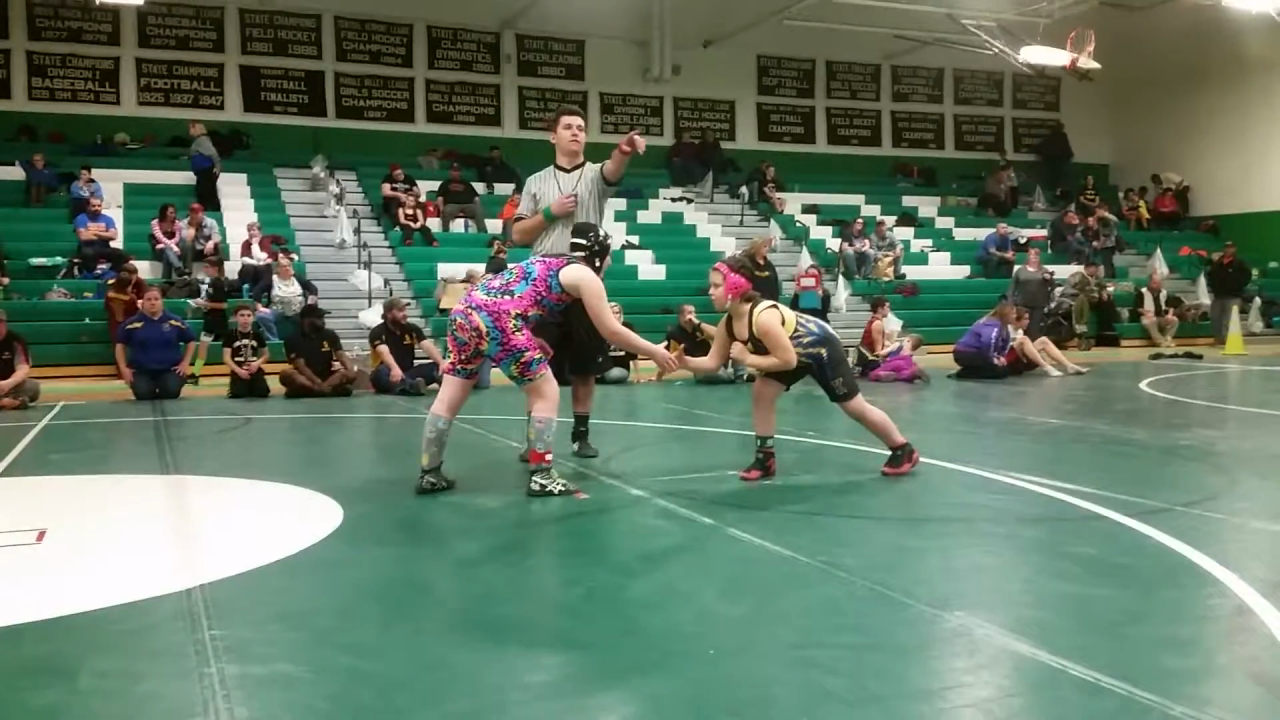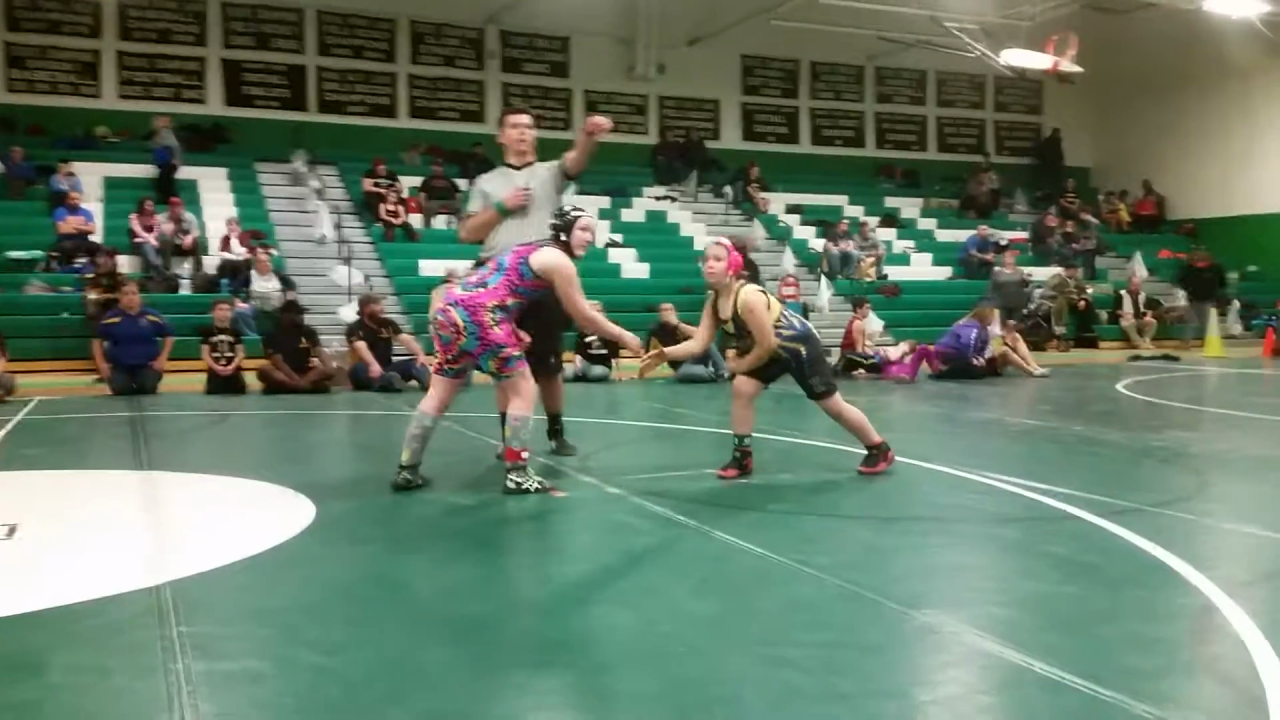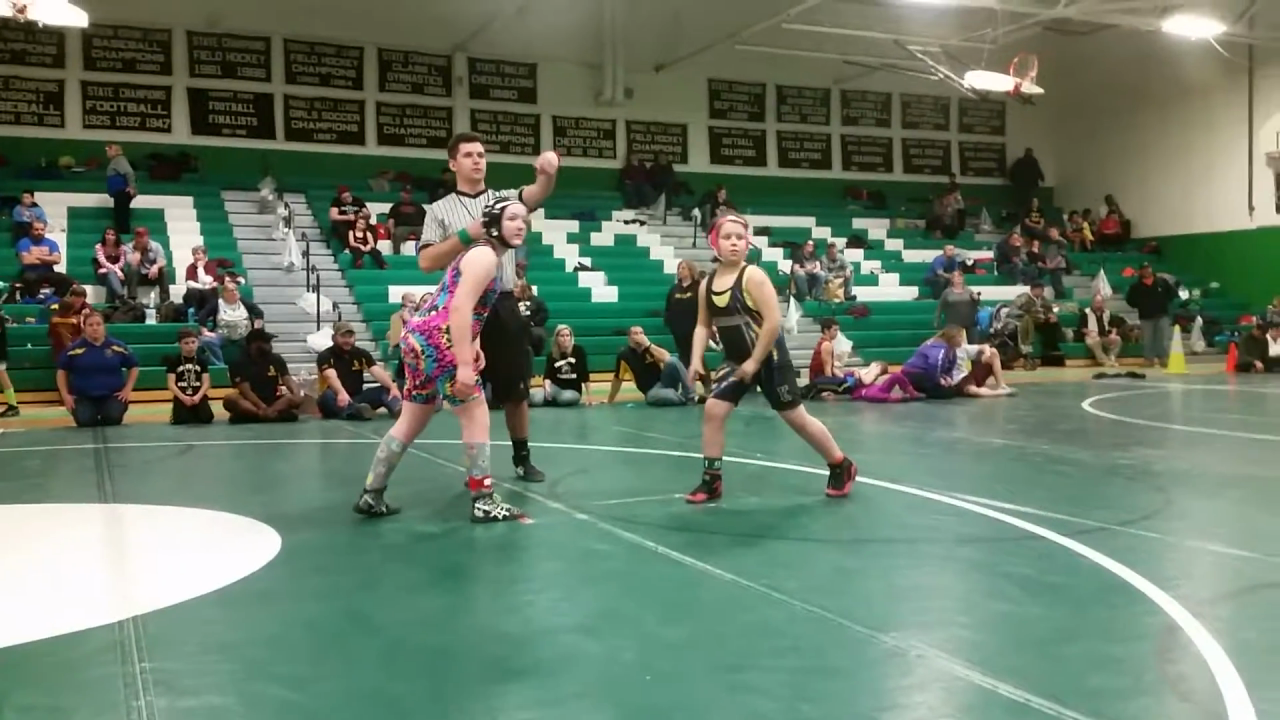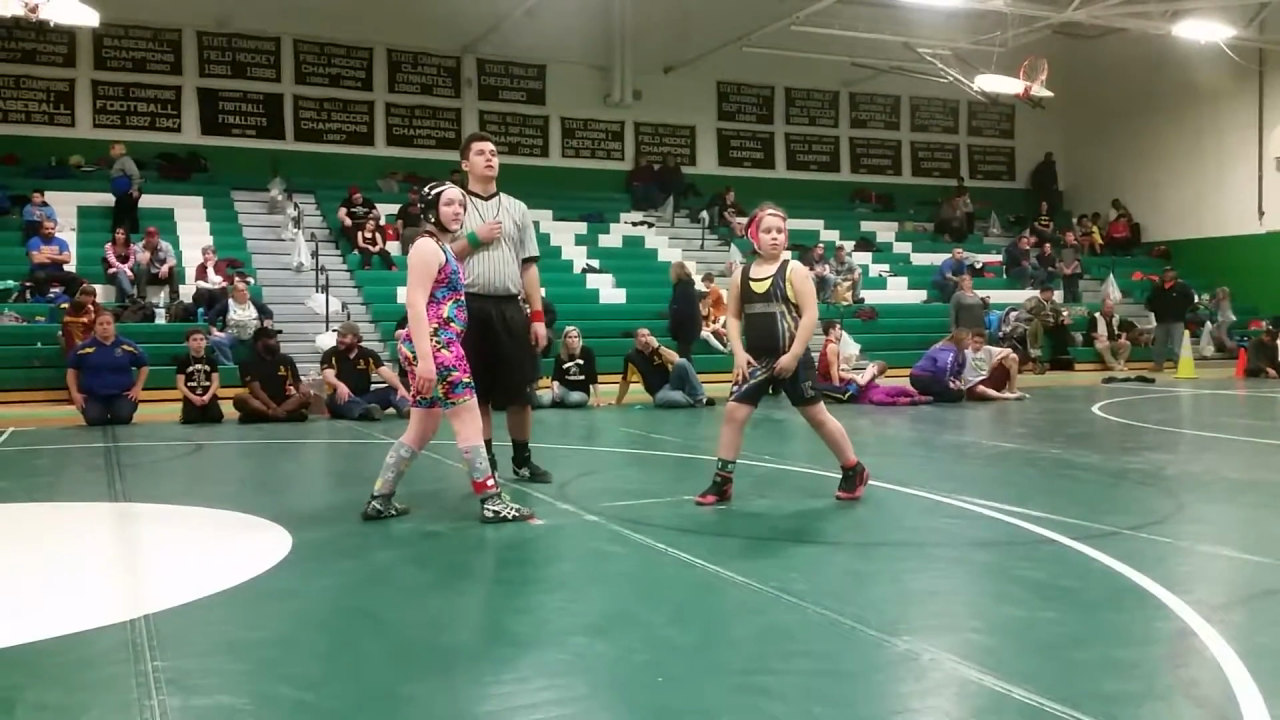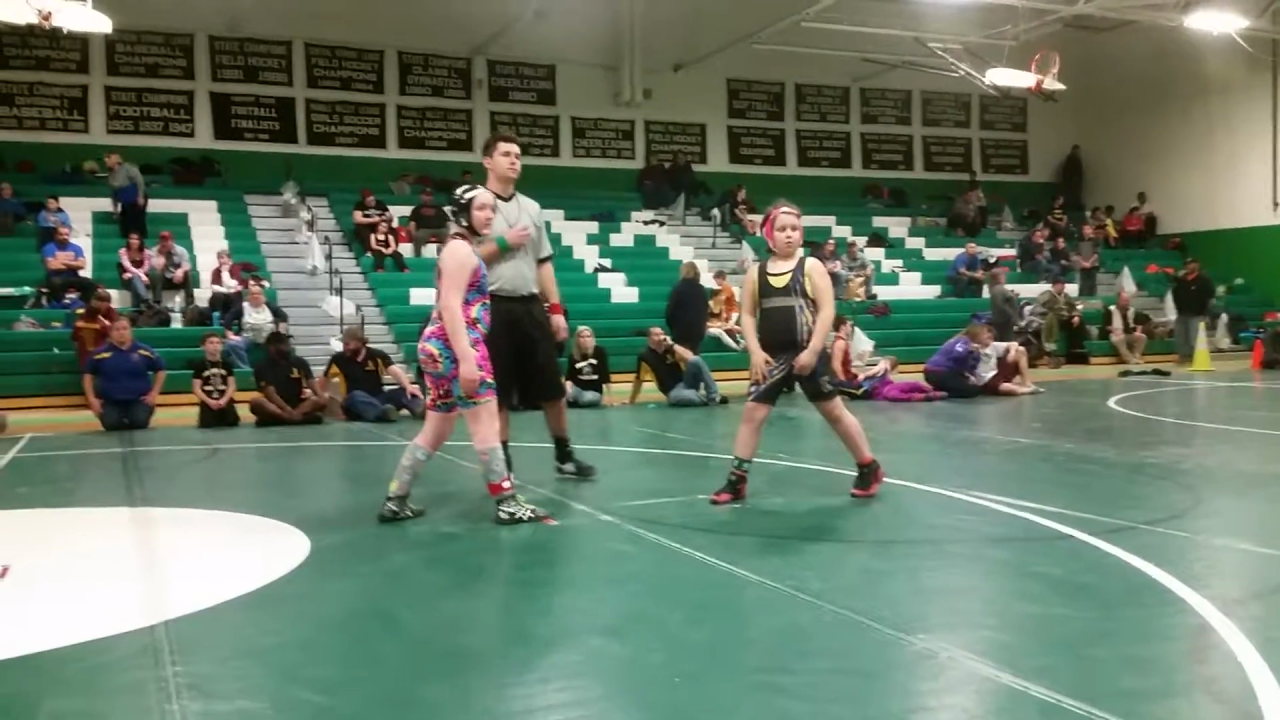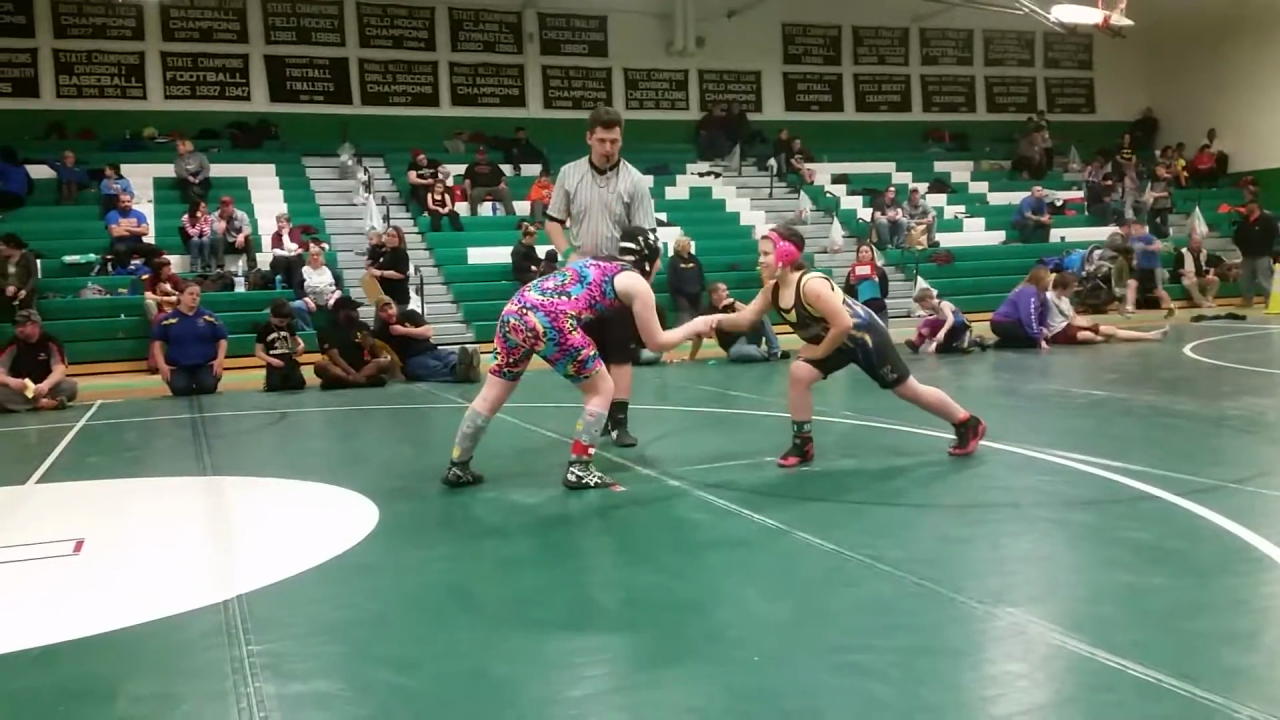
dt=0.7s
person 1, frame 1
left shoulder: (596, 175)
right shoulder: (536, 182)
left elbow: (615, 169)
right elbow: (517, 235)
left wrist: (624, 150)
right wrist: (549, 212)
left knee: (584, 366)
left ankle: (580, 435)
person 1, frame 2
left shoulder: (549, 174)
right shoulder: (486, 182)
left elbow: (576, 160)
right elbow: (467, 233)
left wrist: (589, 134)
right wrist: (501, 207)
left knee: (549, 363)
left ankle: (556, 432)
person 1, frame 3
left shoulder: (505, 200)
right shoulder: (440, 210)
left elbow: (540, 193)
right elbow: (426, 261)
left wrist: (548, 171)
right wrist: (465, 236)
left hip: (503, 305)
left knee: (515, 389)
left ankle: (522, 458)
person 1, frame 4
left shoulder: (517, 209)
left elbow: (529, 266)
left wrist: (537, 316)
right wrist: (473, 239)
left hip: (510, 309)
right hip: (469, 308)
left knee: (520, 391)
right knee: (477, 393)
left ankle: (522, 459)
right ankle: (486, 462)
person 1, frame 5
left shoulder: (532, 208)
left wrist: (556, 308)
right wrist: (502, 243)
left hip: (530, 307)
right hip: (494, 308)
left knee: (551, 386)
right knee: (497, 393)
left ankle: (564, 456)
right ankle: (502, 461)
person 1, frame 6
left shoulder: (634, 180)
right shoulder: (569, 174)
right elbow: (552, 224)
right wrist: (569, 254)
left knee: (620, 350)
right knee: (593, 350)
left ankle: (619, 421)
right ankle: (604, 413)
person 2, frame 1
left shoulder: (549, 263)
right shoulder: (584, 275)
right elbow: (611, 331)
left wrist: (532, 341)
right wrist: (654, 352)
left hip: (466, 312)
right hip: (497, 321)
left knee: (449, 397)
right knee: (546, 394)
left ankle: (429, 474)
right ankle: (541, 477)
person 2, frame 2
left shoulder: (532, 251)
right shoulder: (558, 259)
right elbow: (583, 315)
left wrist: (513, 332)
right wrist: (624, 337)
left hip: (450, 310)
right hip: (476, 318)
left knee: (439, 394)
right knee: (523, 391)
left ankle: (407, 470)
right ankle: (517, 474)
person 2, frame 3
left shoulder: (484, 254)
right shoulder: (485, 256)
right elbow: (458, 310)
left wrist: (474, 347)
right wrist: (465, 365)
left hip: (420, 339)
right hip: (437, 343)
left knee: (410, 423)
right knee: (477, 418)
left ankle: (371, 495)
right ankle: (484, 502)
person 2, frame 4
left shoulder: (442, 248)
right shoulder: (427, 247)
right elbow: (416, 305)
right wrist: (425, 358)
left hip: (441, 346)
right hip: (435, 346)
left knee: (420, 431)
right knee: (469, 422)
left ankle: (380, 500)
right ankle: (491, 501)
person 2, frame 5
left shoulder: (463, 249)
right shoulder: (460, 248)
right elbow: (451, 308)
right wrist: (467, 358)
left hip: (439, 347)
right hip: (453, 347)
left knee: (435, 431)
right knee: (486, 424)
left ankle: (394, 501)
right ankle: (507, 504)
person 2, frame 6
left shoulder: (594, 263)
right shoulder: (637, 283)
right elbow: (656, 342)
right wrist: (697, 324)
left hip: (516, 310)
right hip: (550, 323)
left knee: (491, 395)
right knee: (601, 389)
left ankle: (457, 467)
right ankle: (578, 469)
person 3, frame 1
left shoulder: (763, 317)
right shoulder: (727, 324)
left elbow: (788, 360)
right elbow: (712, 362)
left wrist: (748, 359)
right wrist: (684, 362)
left hip: (821, 348)
right hip: (796, 351)
left knee: (854, 406)
right knee: (762, 392)
left ankle: (903, 450)
right ankle: (765, 459)
person 3, frame 2
left shoulder: (750, 297)
right shoulder: (714, 303)
left elbow: (767, 344)
right elbow: (698, 344)
left wrist: (742, 363)
right wrist: (665, 353)
left hip: (801, 346)
right hip: (773, 350)
left knee: (832, 404)
right knee: (741, 389)
left ankle: (879, 449)
right ankle: (742, 457)
person 3, frame 3
left shoulder: (753, 276)
right shoulder: (707, 284)
left elbow: (773, 321)
right elbow: (703, 325)
left wrist: (755, 360)
right wrist: (697, 358)
left hip: (769, 358)
right hip: (735, 360)
left knee: (795, 417)
right knee: (713, 410)
left ankle: (841, 466)
right ankle: (711, 481)
person 3, frame 4
left shoulder: (794, 270)
right shoulder: (741, 275)
left elbow: (810, 315)
right elbow: (733, 317)
left wrist: (793, 354)
right wrist: (739, 352)
left hip: (791, 358)
right hip: (756, 359)
left knee: (817, 415)
right knee: (733, 413)
left ankle: (854, 470)
right ankle: (722, 482)
person 3, frame 5
left shoulder: (811, 267)
right shoulder: (756, 272)
left elbow: (827, 310)
right elbow: (747, 315)
left wrist: (813, 351)
right wrist: (755, 352)
left hip: (806, 353)
right hip: (771, 356)
left knee: (833, 411)
right knee: (752, 413)
left ankle: (870, 469)
right ankle: (736, 481)
person 3, frame 6
left shoulder: (811, 285)
right shoulder: (771, 291)
left elbow: (843, 324)
right elbow: (744, 319)
left wrist: (820, 351)
right wrist: (717, 321)
left hip: (864, 334)
right hip: (835, 341)
left knee: (907, 389)
right knee: (799, 373)
left ankle: (967, 424)
right ankle: (802, 445)
